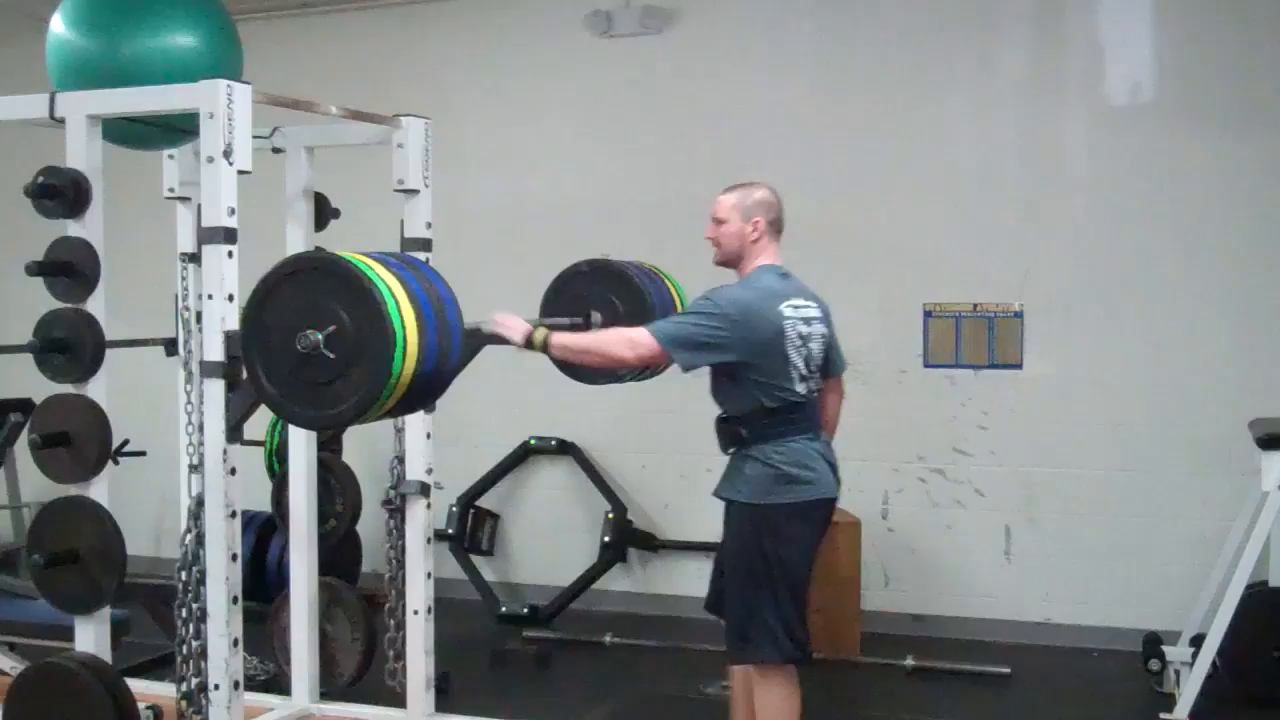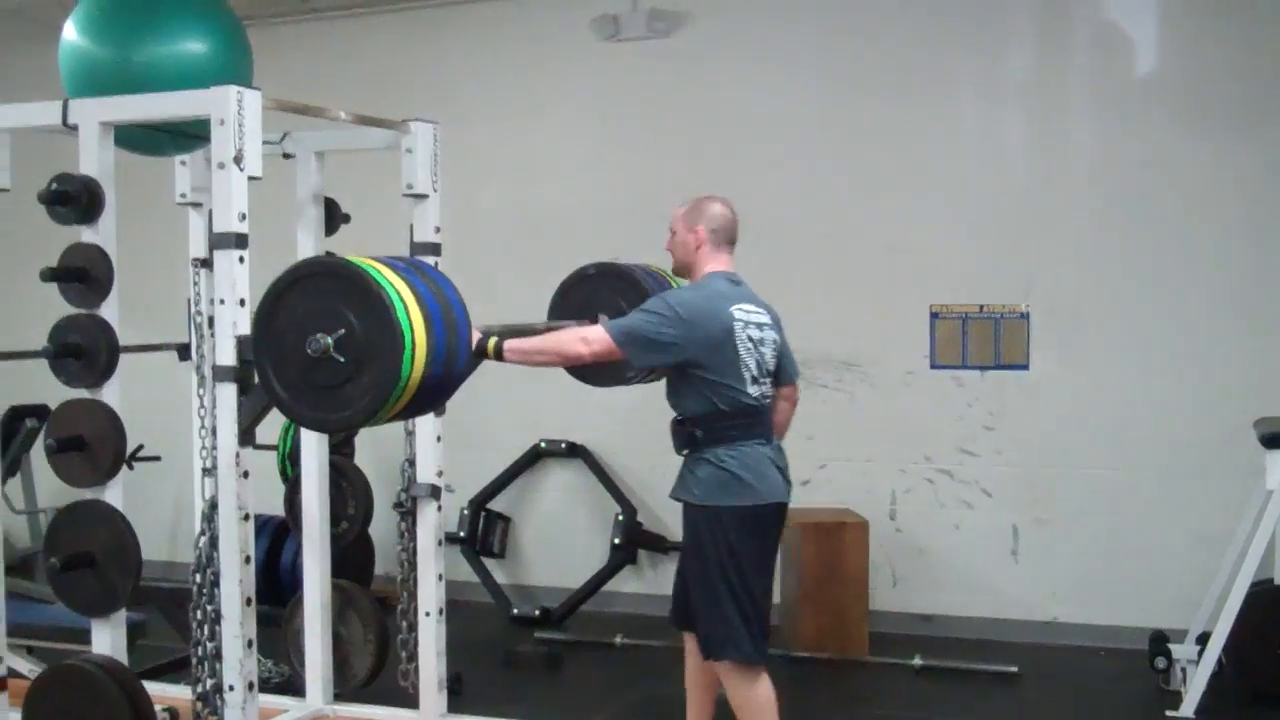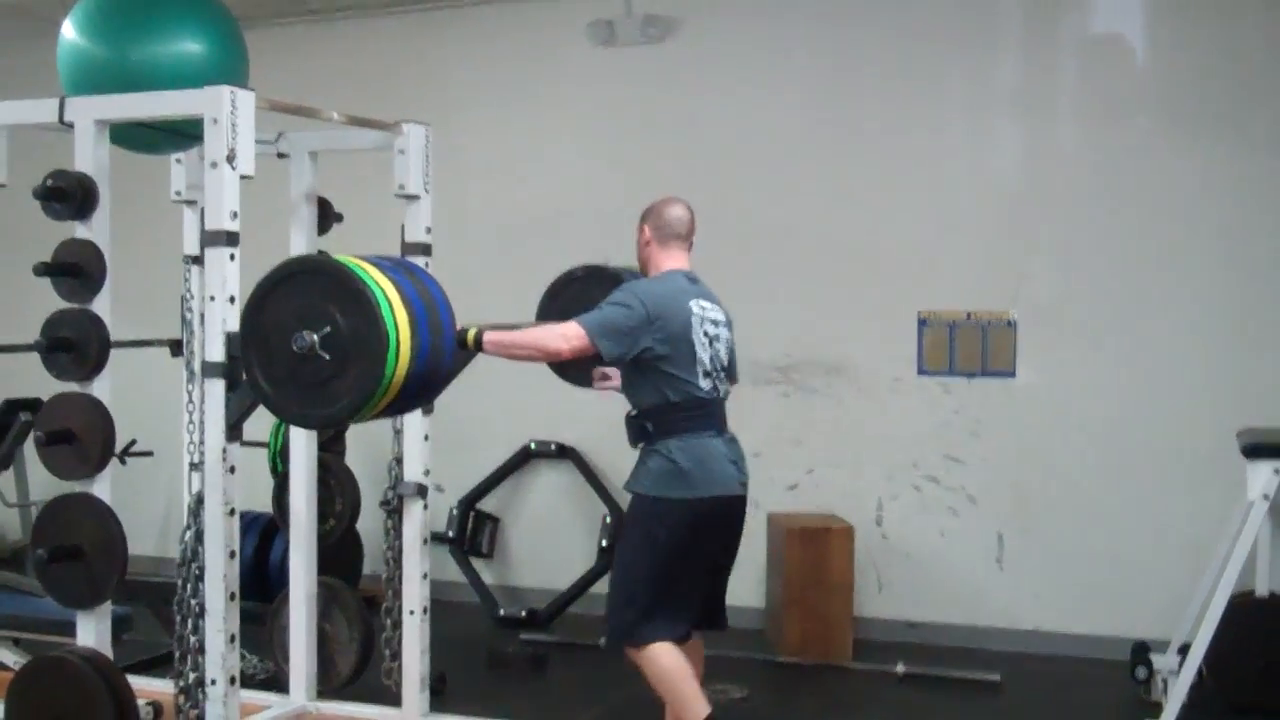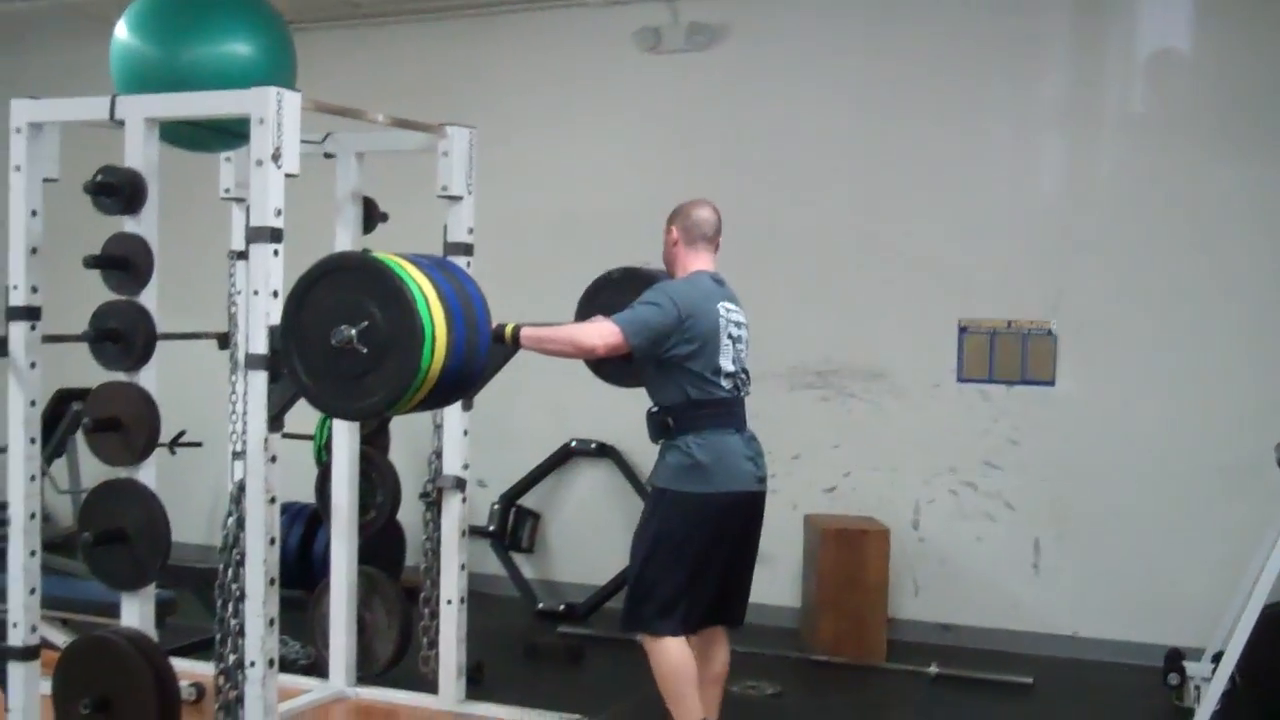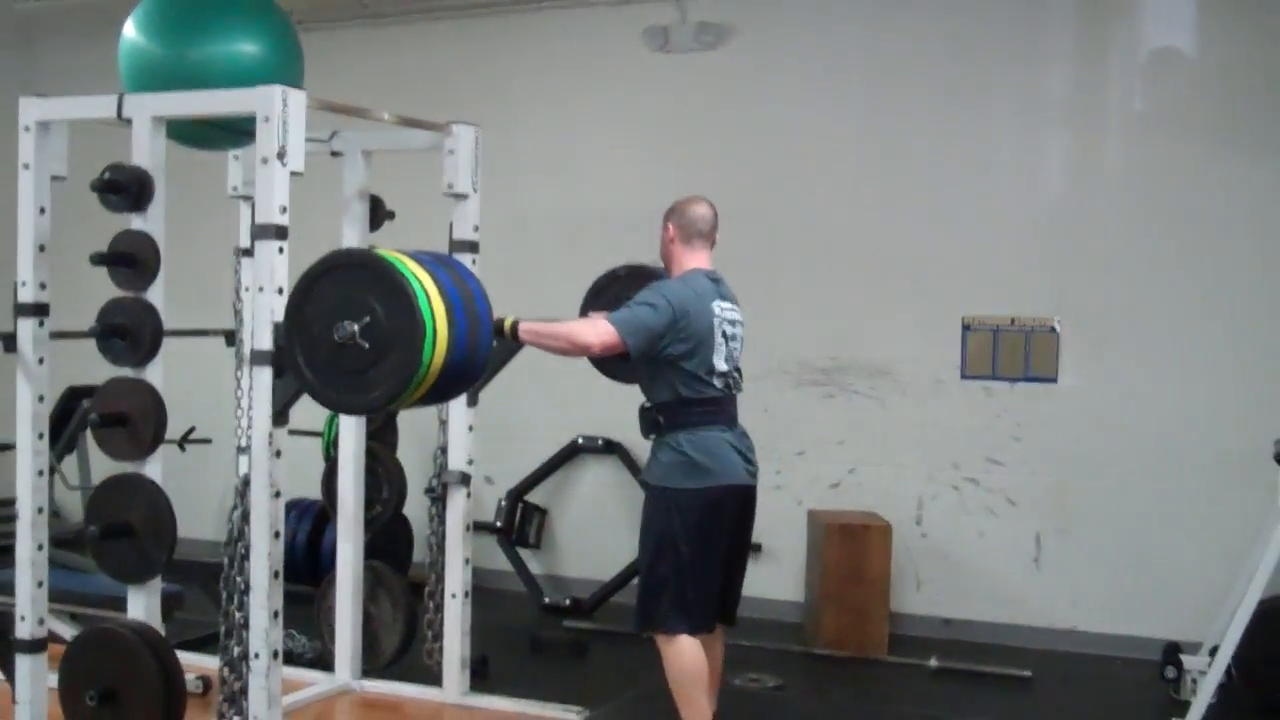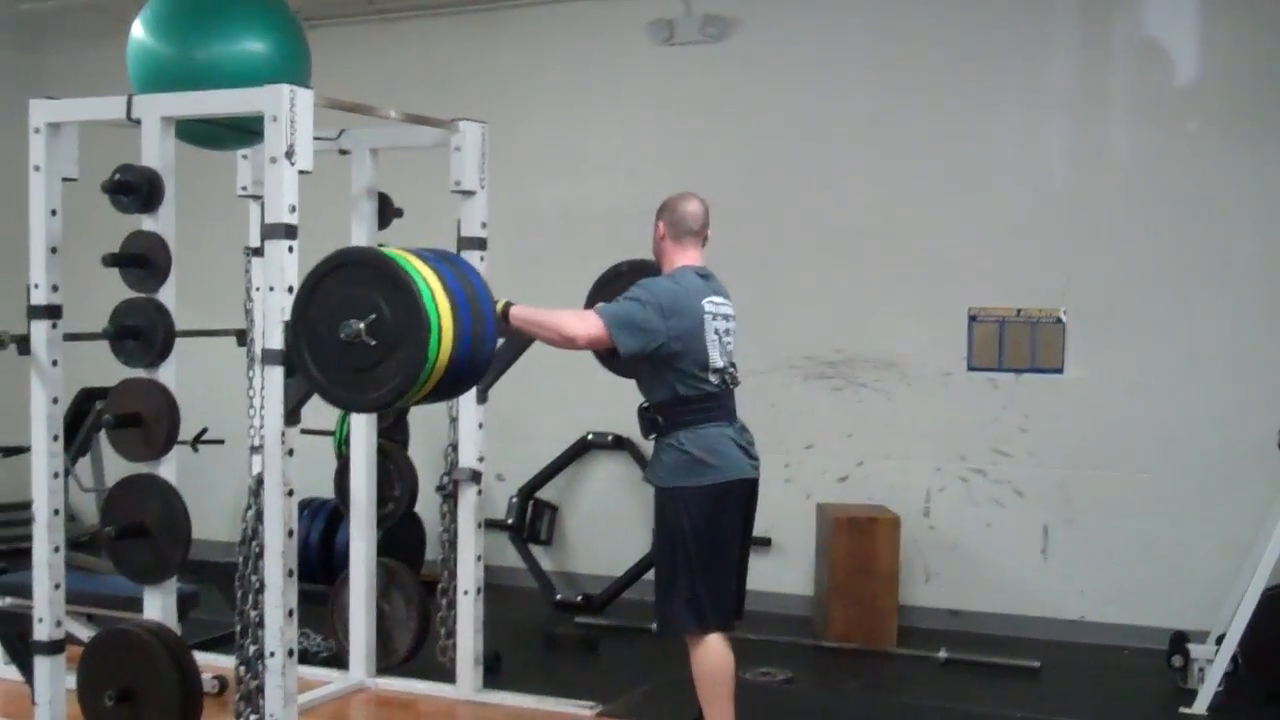
dt=0.2s
person 1, frame 1
left shoulder: (737, 306)
right shoulder: (809, 302)
left elbow: (630, 350)
right elbow: (832, 389)
left wrist: (532, 336)
left hip: (771, 486)
right hip: (801, 478)
left knee: (767, 644)
right knee: (742, 617)
person 1, frame 2
left shoulder: (687, 308)
right shoulder: (760, 310)
left elbow: (585, 346)
right elbow: (787, 394)
left wrist: (490, 345)
left hip: (724, 487)
right hip: (760, 480)
left knee: (730, 645)
right knee: (700, 622)
person 1, frame 3
left shoulder: (645, 298)
right shoulder: (710, 304)
left elbow: (562, 343)
left wrist: (472, 338)
left hip: (678, 478)
right hip: (721, 474)
left knee: (639, 626)
right knee: (680, 621)
person 1, frame 4
left shoulder: (675, 297)
right shoulder: (725, 301)
left elbow: (597, 341)
left wrist: (509, 333)
right wrist: (620, 325)
left hip: (697, 473)
right hip: (740, 471)
left knee: (657, 619)
right knee: (709, 619)
person 1, frame 5
left shoulder: (670, 297)
right shoulder: (721, 297)
left elbow: (592, 339)
left wrist: (510, 327)
right wrist: (621, 322)
left hip: (690, 471)
right hip: (730, 467)
left knee: (676, 621)
right knee: (704, 616)
person 1, frame 6
left shoulder: (662, 294)
right shoulder: (713, 293)
left elbow: (581, 331)
left wrist: (505, 312)
right wrist: (619, 318)
left hip: (696, 467)
right hip: (729, 461)
left knee: (701, 620)
right knee: (711, 612)
